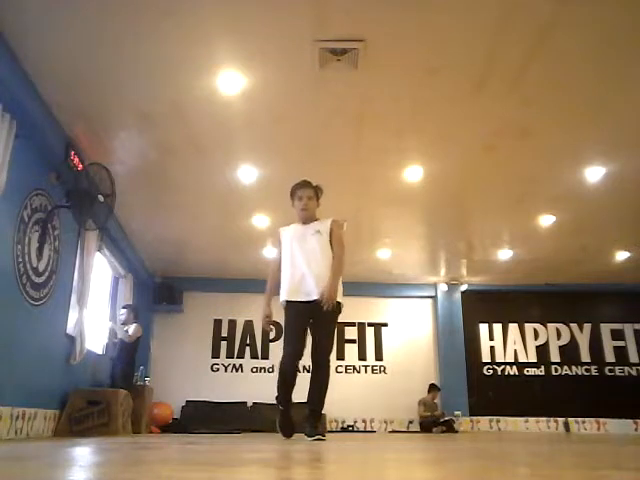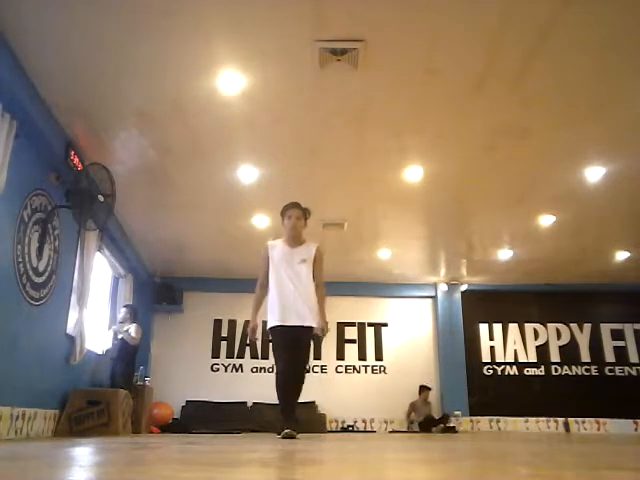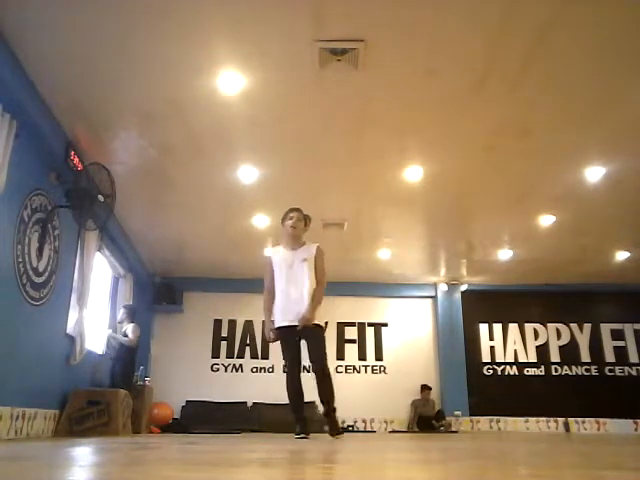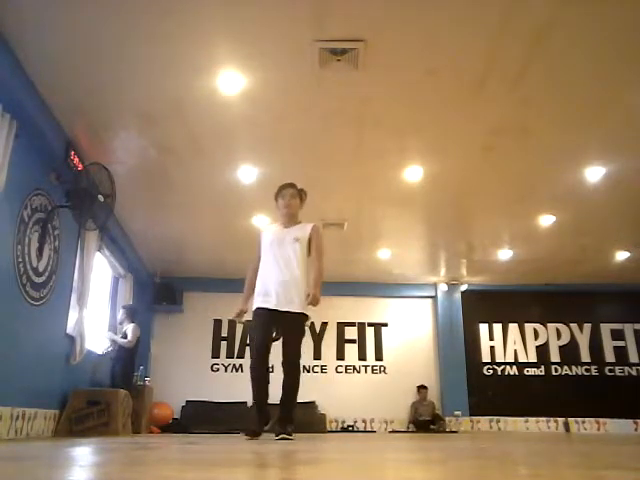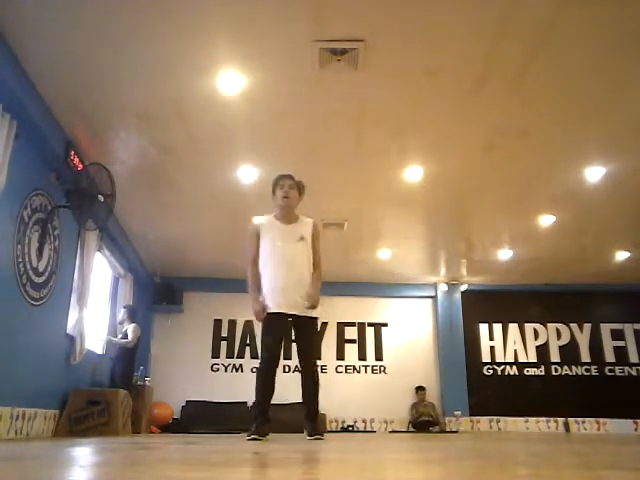
dt=1s
person 1, frame 1
left shoulder: (331, 225)
right shoulder: (284, 233)
left elbow: (339, 255)
right elbow: (277, 268)
left wrist: (332, 284)
right wrist: (266, 302)
left hip: (326, 298)
right hip: (295, 298)
left knee: (321, 358)
right knee: (291, 354)
left ankle: (314, 421)
right ankle: (284, 407)
person 1, frame 2
left shoulder: (314, 250)
right shoulder: (271, 249)
left elbow: (319, 285)
right elbow: (261, 284)
left wrist: (322, 317)
right wrist: (253, 316)
left hip: (305, 318)
right hip: (278, 318)
left knee: (298, 369)
right knee: (283, 368)
left ankle: (288, 417)
right ankle: (287, 420)
person 1, frame 3
left shoulder: (315, 251)
right shoulder: (273, 254)
left elbow: (321, 284)
right elbow: (269, 289)
left wrist: (311, 310)
right wrist: (268, 320)
left hip: (310, 319)
right hip: (285, 320)
left knee: (320, 365)
right knee: (292, 371)
left ankle: (330, 413)
right ankle: (300, 422)
person 1, frame 4
left shoulder: (310, 230)
right shoulder: (266, 232)
left elbow: (316, 262)
right elbow: (255, 267)
left wrist: (315, 288)
right wrist: (244, 300)
left hip: (295, 303)
right hip: (265, 301)
left knee: (291, 362)
right knee: (258, 354)
left ankle: (285, 421)
right ankle: (259, 415)
person 1, frame 5
left shoulder: (310, 227)
right shoulder: (261, 226)
left elbow: (317, 265)
right elbow: (252, 264)
left wrist: (315, 289)
right wrist: (255, 298)
left hip: (305, 305)
right hip: (273, 304)
left knee: (308, 362)
right knee: (269, 359)
left ankle: (311, 420)
right ankle: (260, 422)
